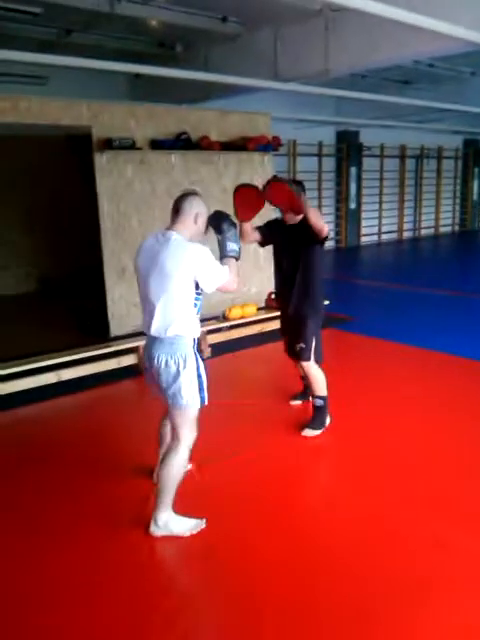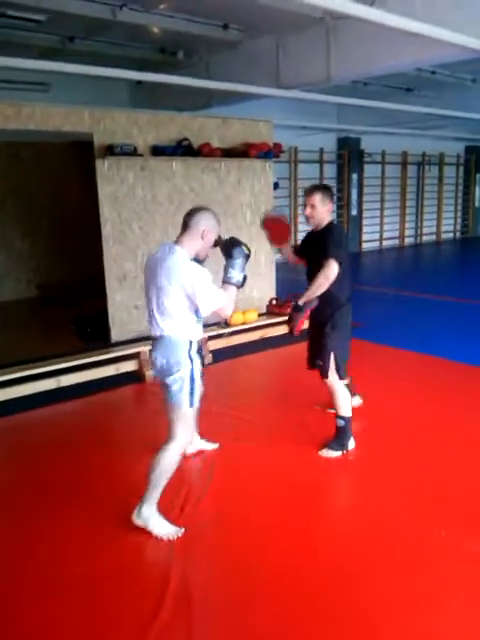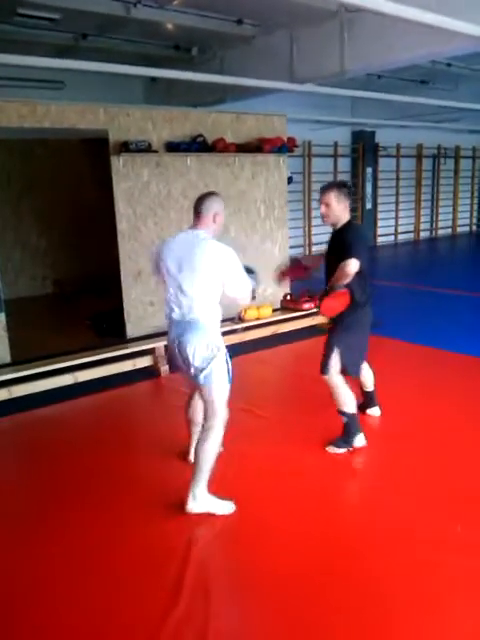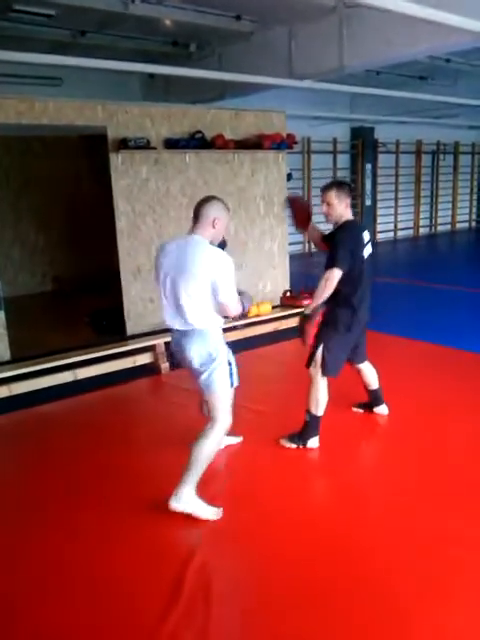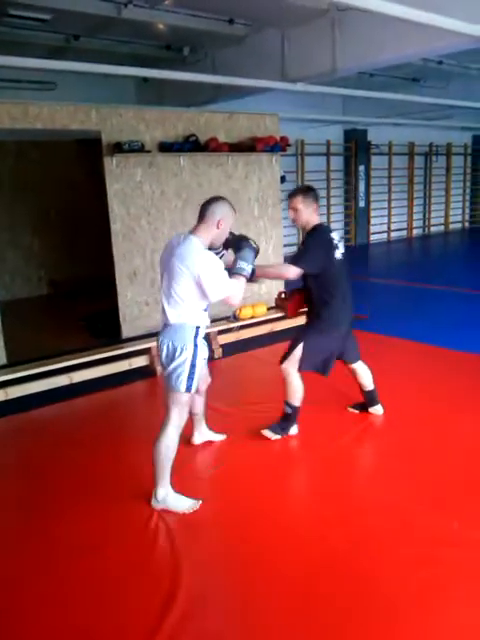
dt=1s
person 1, frame 1
left shoulder: (148, 245)
right shoulder: (193, 254)
right elbow: (230, 283)
right wrist: (230, 242)
left hip: (155, 345)
right hip: (177, 350)
left knee: (174, 412)
right knee: (185, 437)
left ankle: (164, 464)
right ankle: (163, 517)
person 1, frame 2
left shoulder: (160, 255)
right shoulder: (190, 271)
right elbow: (224, 310)
left wrist: (198, 259)
right wrist: (235, 267)
left hip: (166, 345)
right hip: (178, 350)
left knee: (194, 391)
right knee: (178, 435)
left ankle: (193, 441)
right ankle: (146, 510)
person 1, frame 3
left shoulder: (170, 244)
right shoulder: (220, 252)
right elbow: (242, 298)
right wrist: (248, 280)
left hip: (176, 331)
right hip: (202, 335)
left knee: (198, 391)
right knee: (217, 415)
left ankle: (196, 447)
right ankle: (198, 495)
person 1, frame 4
left shoulder: (166, 250)
right shoulder: (217, 258)
right elbow: (229, 309)
right wrist: (240, 302)
left hip: (180, 338)
right hip: (206, 342)
left knee: (210, 387)
right knee: (222, 421)
left ankle: (216, 438)
right ankle: (184, 495)
person 1, frame 5
left shoulder: (177, 244)
right shoulder: (202, 260)
right elbow: (233, 297)
left wrist: (220, 252)
right wrist: (244, 259)
left hip: (180, 332)
right hip: (184, 336)
left knee: (201, 383)
right knee: (176, 417)
left ankle: (201, 432)
right ankle: (162, 493)
person 2, frame 1
left shoulder: (310, 228)
right shoulder: (276, 227)
left elbow: (324, 229)
right elbow: (248, 237)
left wrist: (302, 207)
right wrist: (244, 216)
left hip: (308, 304)
right hip: (287, 303)
left knee: (307, 359)
right knee: (296, 355)
left ankle: (322, 412)
right ankle: (308, 389)
person 2, frame 2
left shoulder: (334, 234)
right shoulder: (314, 235)
left elbow: (330, 271)
right elbow: (298, 257)
left wrist: (301, 302)
right wrist: (282, 243)
left hip: (334, 314)
right hip: (322, 312)
left knee: (331, 376)
right knee: (331, 366)
left ankle: (344, 437)
right ankle: (349, 396)
person 2, frame 3
left shoulder: (352, 234)
right shoulder: (340, 233)
left elbow: (350, 268)
right elbow: (330, 260)
left wrist: (329, 288)
left hip: (352, 314)
right hip: (355, 310)
left knee: (331, 373)
right knee: (356, 360)
left ankle: (353, 433)
right ankle: (370, 404)
person 2, frame 4
left shoulder: (344, 235)
right shoulder: (357, 230)
left elbow: (332, 277)
right elbow: (319, 242)
left wrist: (310, 310)
left hip: (341, 316)
right hip: (356, 311)
left knee: (318, 371)
right knee: (359, 360)
left ankle: (309, 434)
right ankle: (378, 403)
person 2, frame 5
left shoulder: (315, 240)
right shoulder: (327, 235)
left elbow: (291, 271)
left wrist: (253, 272)
left hip: (327, 319)
right hip: (341, 314)
left knee: (288, 366)
right knee: (352, 360)
left ankle: (289, 423)
right ankle: (373, 404)
